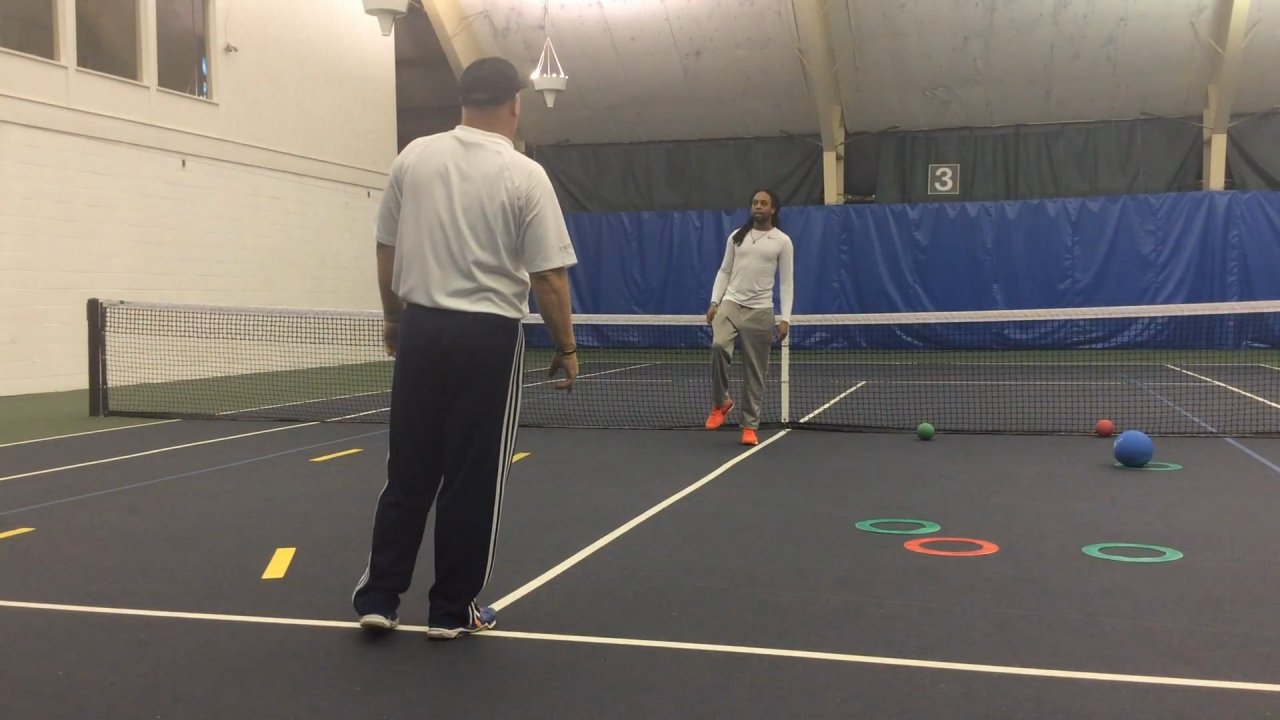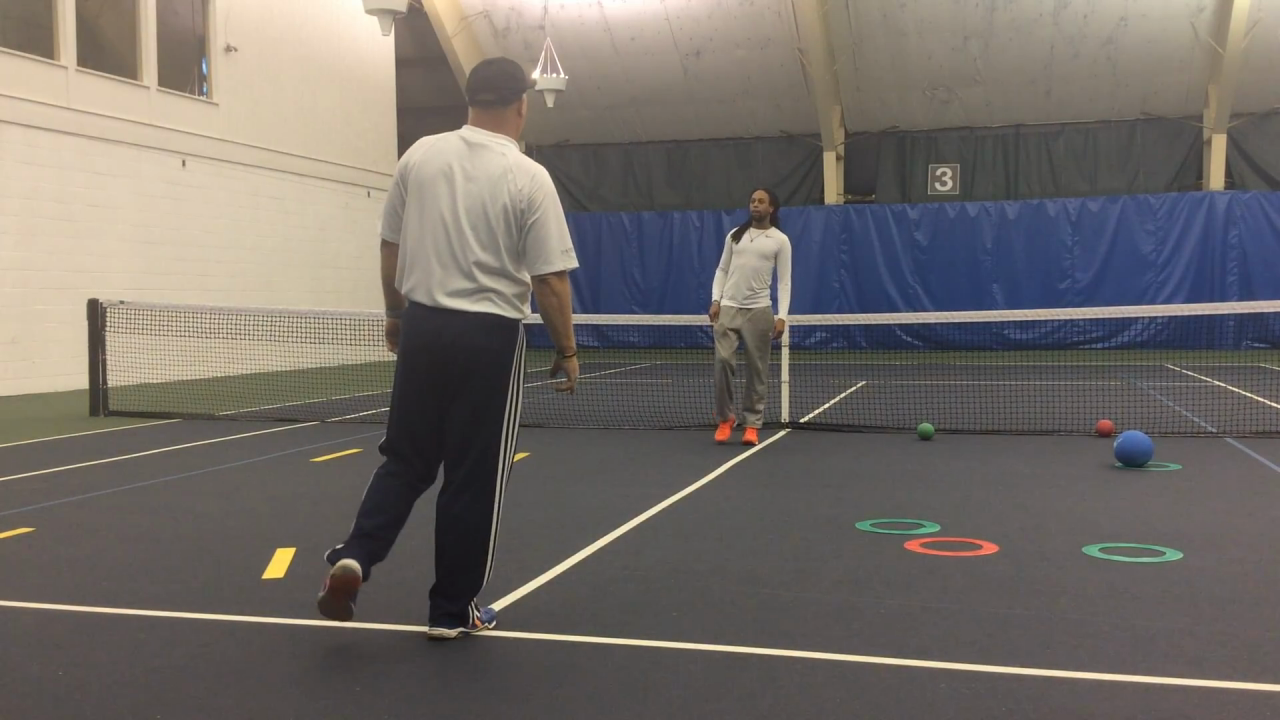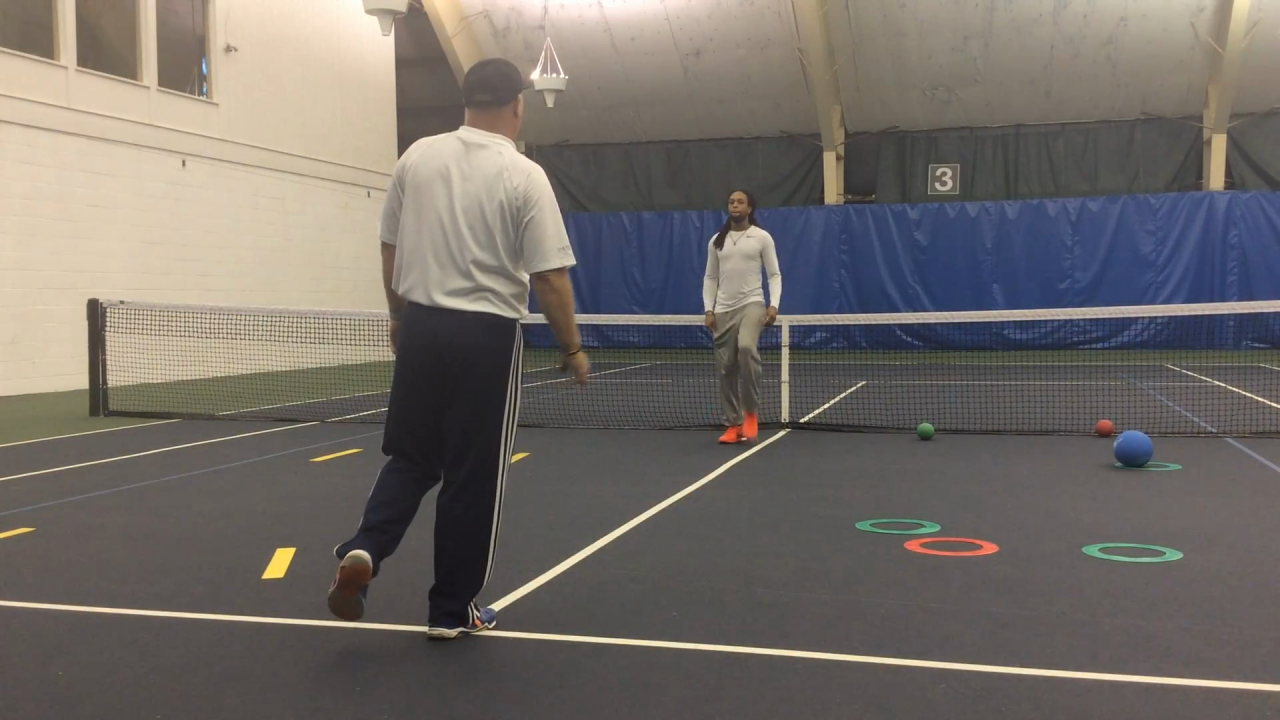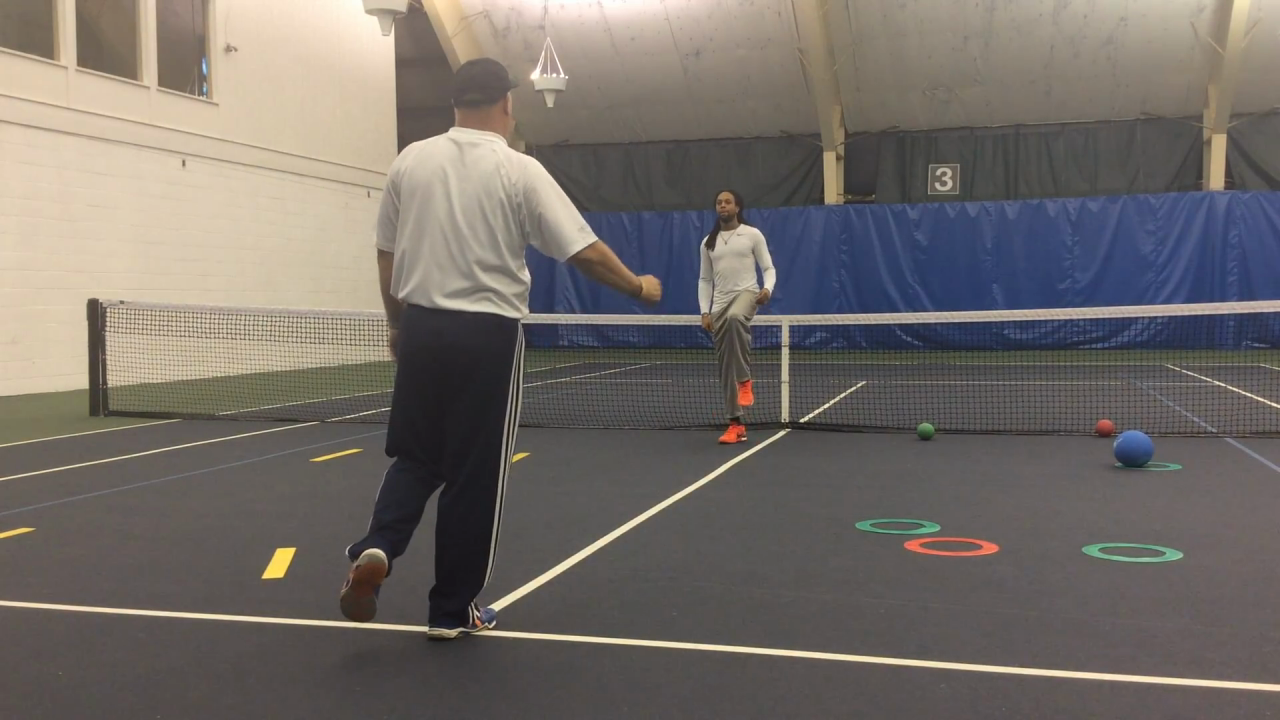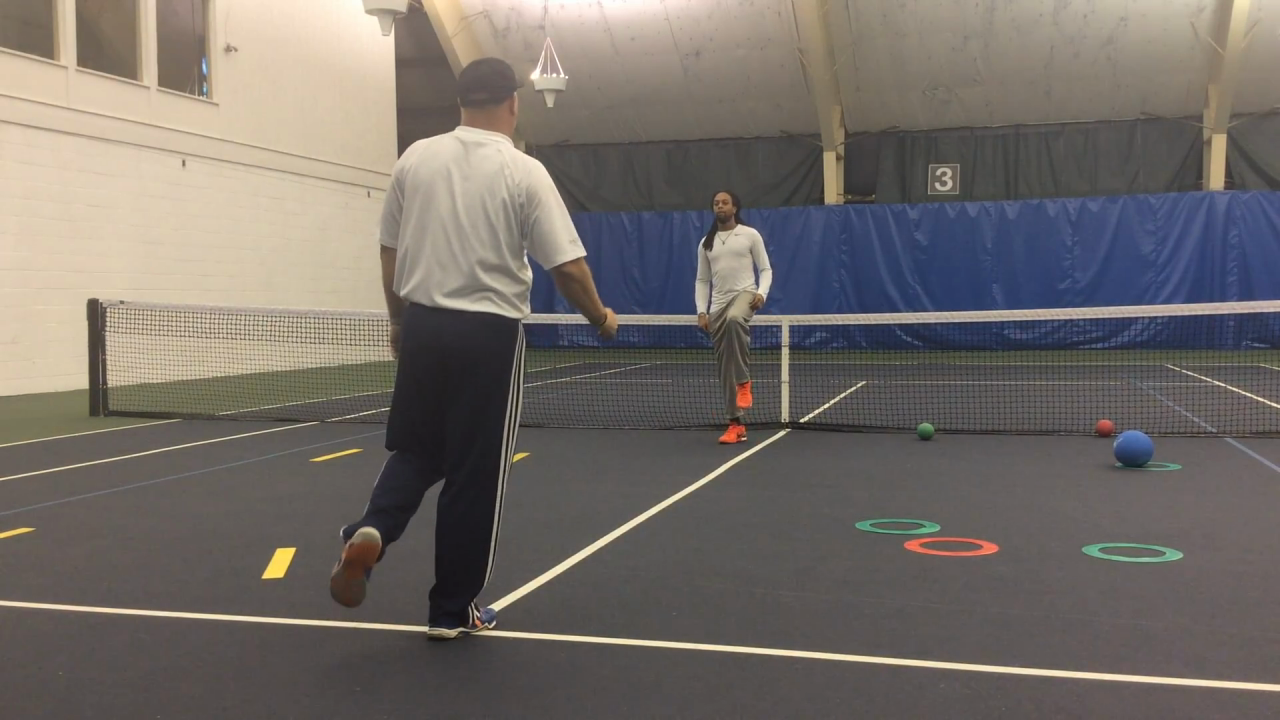
dt=0.5s
person 1, frame 1
left shoulder: (413, 157)
right shoulder: (524, 175)
left elbow: (386, 251)
right elbow: (548, 277)
left wrist: (393, 318)
right wrist: (566, 348)
left hip: (421, 330)
right hip: (488, 336)
left knee: (408, 475)
right knee: (472, 480)
left ankle: (378, 596)
right ankle: (452, 610)
person 1, frame 2
left shoulder: (419, 155)
right shoulder: (528, 177)
left elbow: (390, 248)
right elbow: (550, 280)
left wrist: (395, 314)
right wrist: (567, 350)
left hip: (422, 327)
right hip: (489, 337)
left knee: (405, 461)
right knee: (473, 479)
left ankle: (354, 557)
right ankle: (452, 609)
person 1, frame 3
left shoulder: (416, 157)
right shoulder: (523, 175)
left elbow: (391, 249)
right elbow: (550, 277)
left wrist: (400, 316)
right wrist: (573, 349)
left hip: (423, 327)
right hip: (485, 335)
left knee: (410, 460)
right knee: (473, 478)
left ankle: (363, 552)
right ankle: (453, 610)
person 1, frame 4
left shoulder: (409, 161)
right shoulder: (520, 171)
left elbow: (386, 256)
right elbow: (587, 253)
left wrist: (397, 323)
right wrist: (639, 287)
left hip: (422, 329)
right hip: (488, 335)
left knee: (414, 459)
right knee: (475, 478)
left ankle: (375, 549)
right ankle: (452, 609)
person 1, frame 5
left shoulder: (415, 157)
right shoulder: (524, 172)
left elbow: (390, 252)
right elbow: (567, 269)
left wrist: (398, 320)
right wrist: (601, 318)
left hip: (423, 327)
right hip: (488, 334)
left knee: (415, 452)
right knee: (474, 477)
left ankle: (368, 535)
right ankle: (452, 609)
person 2, frame 1
left shoulder: (783, 241)
right shoulder: (736, 237)
left elbow: (786, 282)
right elbow: (724, 271)
left wrist: (785, 319)
right wrist: (714, 301)
left hip: (760, 311)
right hip: (731, 303)
left knee: (755, 370)
right knee: (719, 346)
left ankle: (749, 427)
right ankle: (721, 403)
person 2, frame 2
left shoulder: (780, 240)
right shoulder: (735, 235)
left elbow: (784, 281)
right elbow: (722, 270)
left wrist: (781, 316)
right wrist: (715, 300)
left hip: (759, 310)
right hip: (729, 307)
left knee: (757, 368)
right knee: (723, 360)
left ankle: (752, 426)
right ankle: (725, 419)
person 2, frame 3
left shoulder: (762, 238)
right shoulder: (717, 241)
left elbow: (774, 274)
right elbow: (710, 278)
left wrist: (773, 305)
right wrist: (709, 310)
left hip: (752, 303)
right hip: (723, 310)
left knee: (747, 350)
right knee: (725, 369)
left ankle: (750, 415)
right ankle: (735, 424)
person 2, frame 4
left shoulder: (753, 235)
right shoulder: (708, 242)
left elbow: (768, 268)
right elbow: (705, 280)
left wrist: (768, 288)
right wrist: (705, 312)
left hip: (746, 293)
right hip: (719, 306)
left knee: (736, 317)
right knee: (725, 367)
left ankle: (745, 380)
right ankle: (736, 424)
person 2, frame 5
left shoulder: (750, 235)
right shoulder: (706, 242)
left elbow: (765, 269)
right elbow: (702, 280)
left wrist: (761, 293)
right wrist: (702, 312)
left hip: (744, 295)
right hip: (717, 307)
left knee: (735, 319)
right knee: (724, 368)
left ankle: (743, 381)
right ankle: (736, 423)
